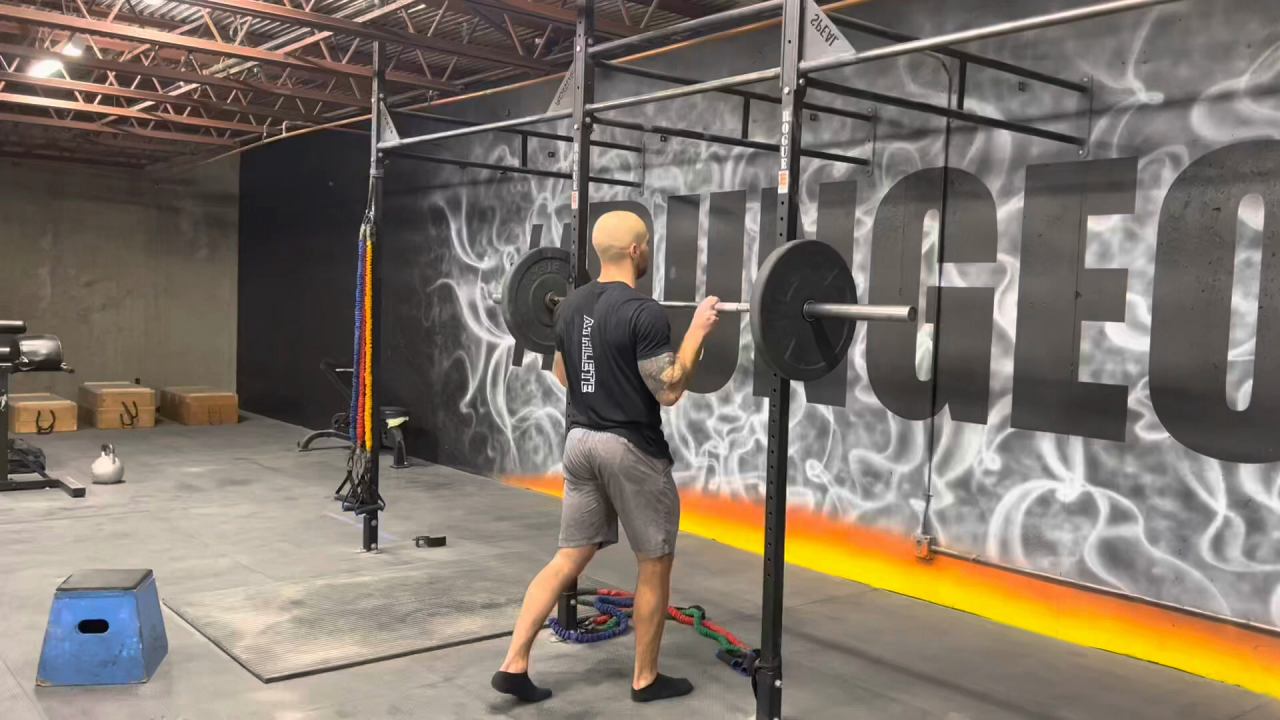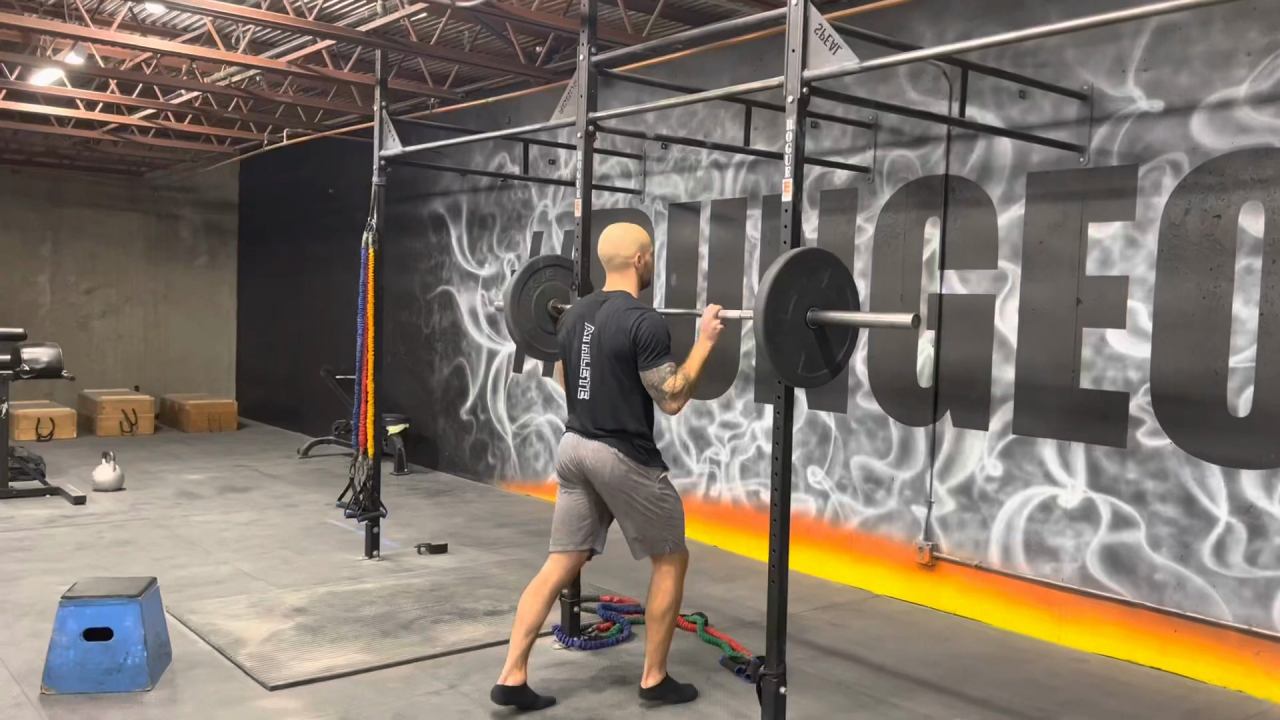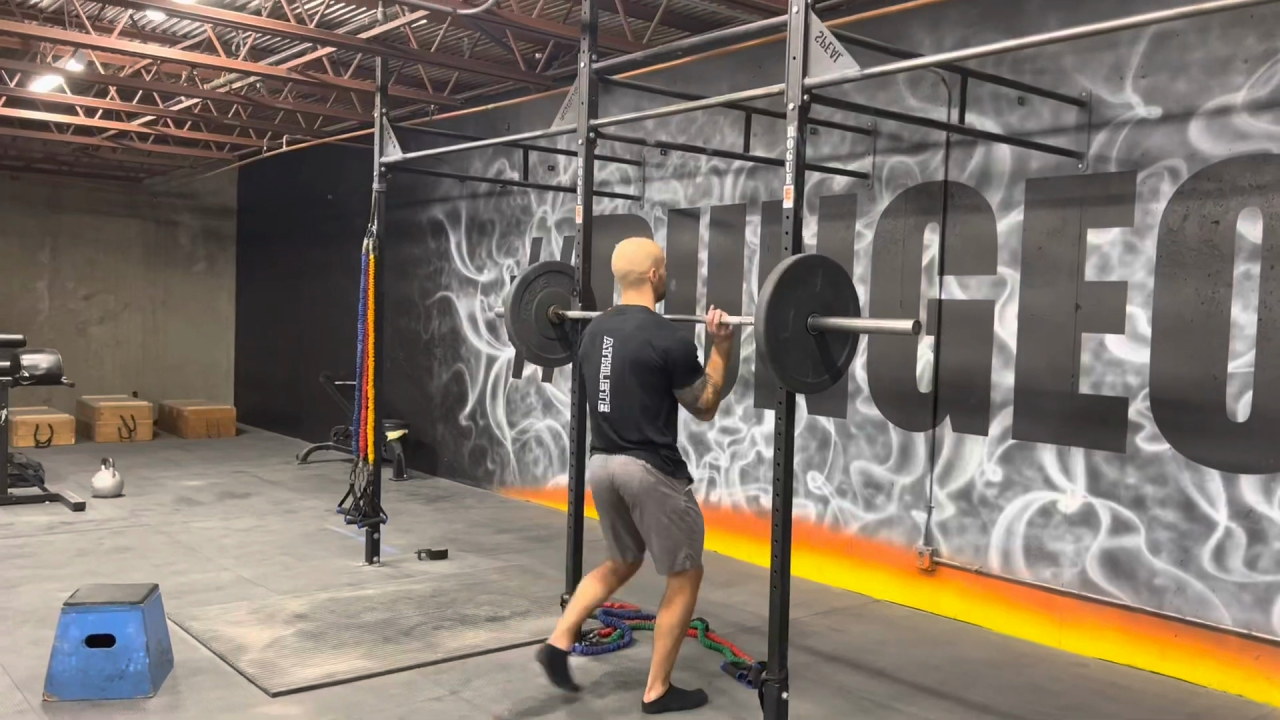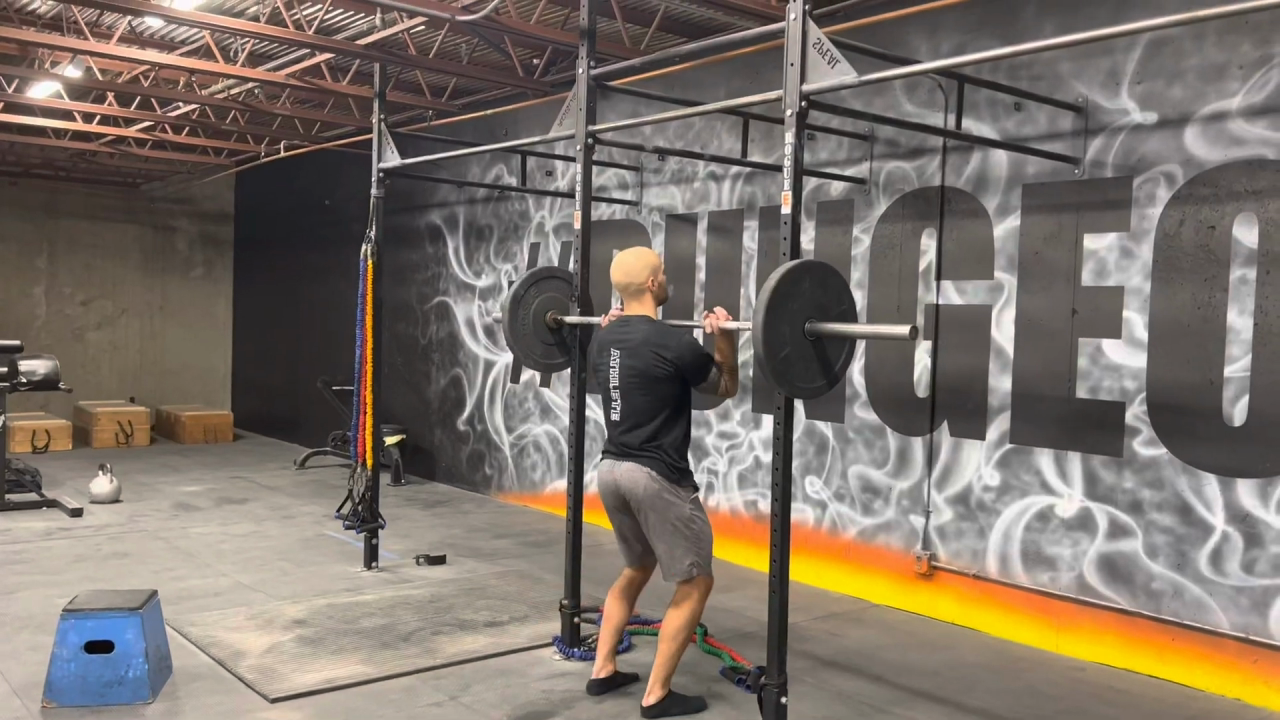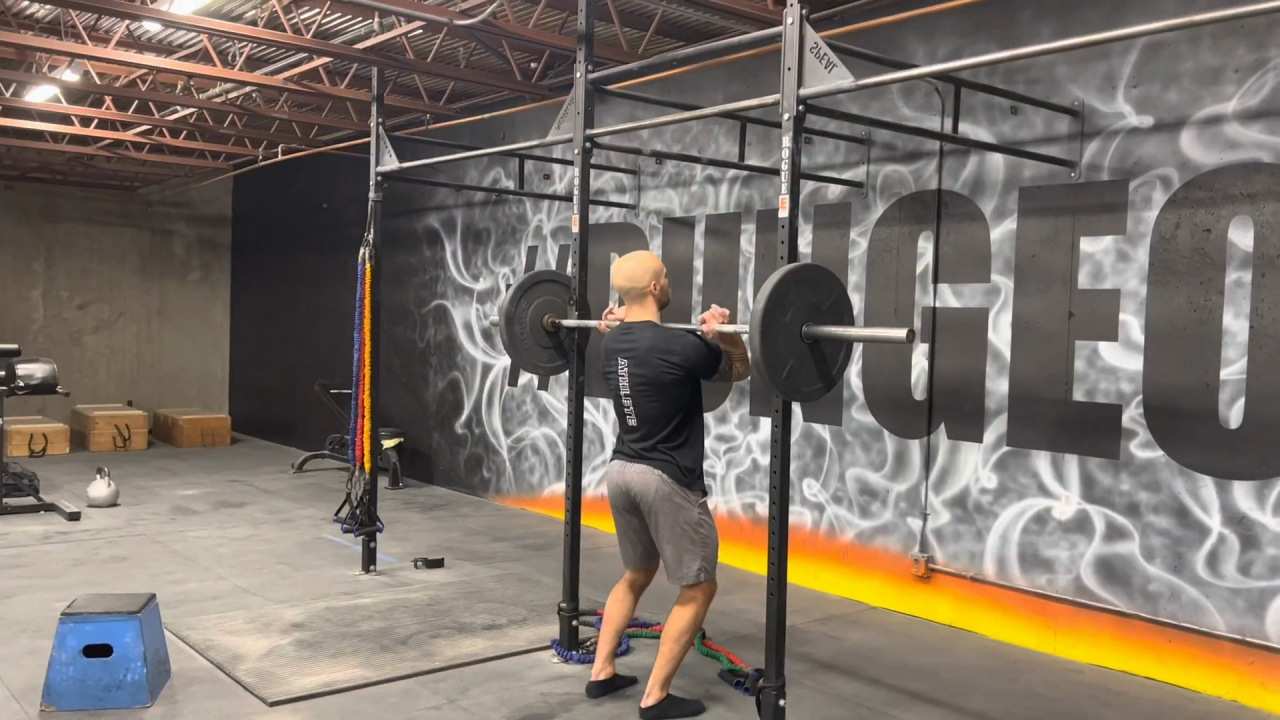
dt=0.3s
person 1, frame 1
left shoulder: (571, 304)
right shoulder: (643, 313)
right elbow: (668, 390)
right wrist: (698, 330)
left hip: (581, 441)
right hip: (632, 450)
left knee: (569, 557)
right knee: (655, 563)
left ankle: (514, 665)
right ankle: (645, 679)
person 1, frame 2
left shoulder: (574, 313)
right shoulder: (644, 322)
right elbow: (672, 399)
right wrist: (705, 341)
left hip: (574, 448)
right hip: (624, 457)
left knee: (560, 565)
right knee: (671, 560)
left ankle: (512, 677)
right ankle: (654, 678)
person 1, frame 3
left shoulder: (595, 328)
right shoulder: (668, 337)
right elbow: (705, 407)
right wrist: (720, 347)
left hip: (602, 464)
right hip: (651, 470)
left knee: (620, 563)
right knee: (685, 576)
left ankle: (560, 641)
right ankle: (658, 690)
person 1, frame 4
left shoulder: (603, 338)
right shoulder: (674, 344)
right elbow: (726, 389)
right wrist: (724, 341)
left hip: (611, 469)
right hip: (657, 477)
left knee: (638, 568)
right knee: (695, 582)
left ankle: (603, 670)
person 1, frame 5
left shoulder: (612, 342)
right shoulder: (680, 346)
right elbow: (739, 371)
right wrist: (722, 334)
left hip: (621, 471)
right hip: (667, 481)
left knee: (635, 575)
right knee: (698, 588)
left ankle: (601, 673)
